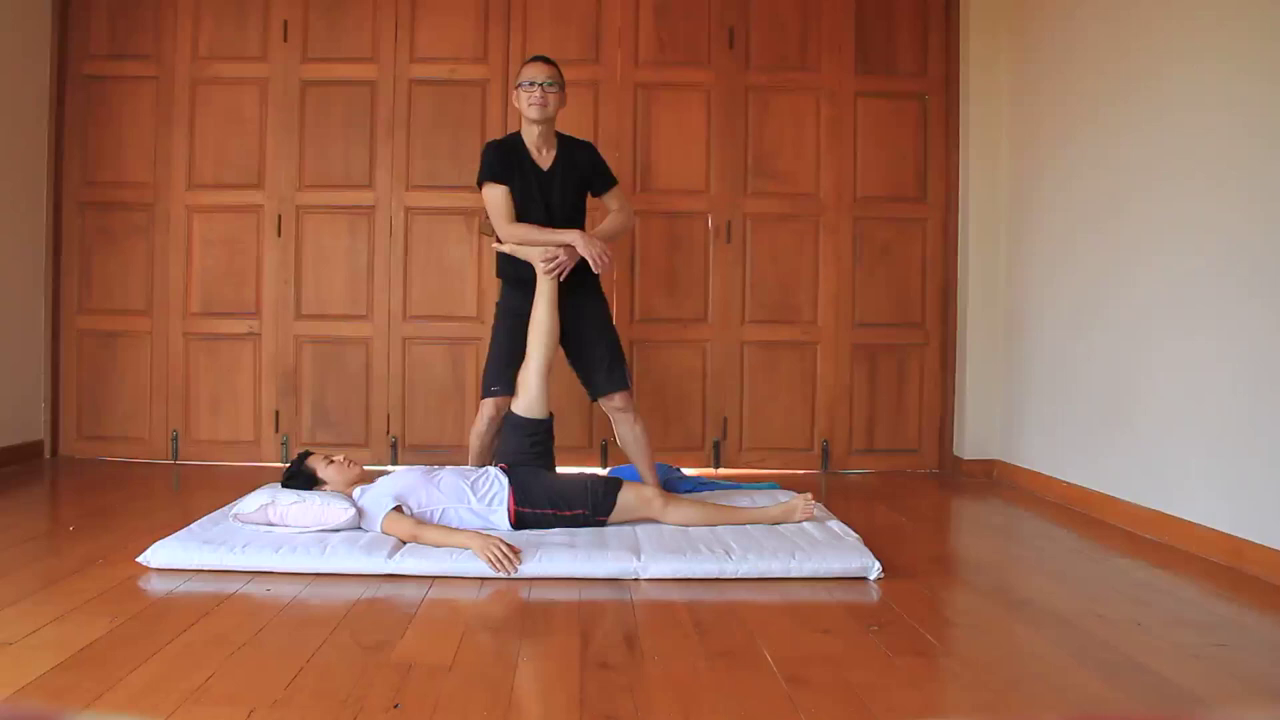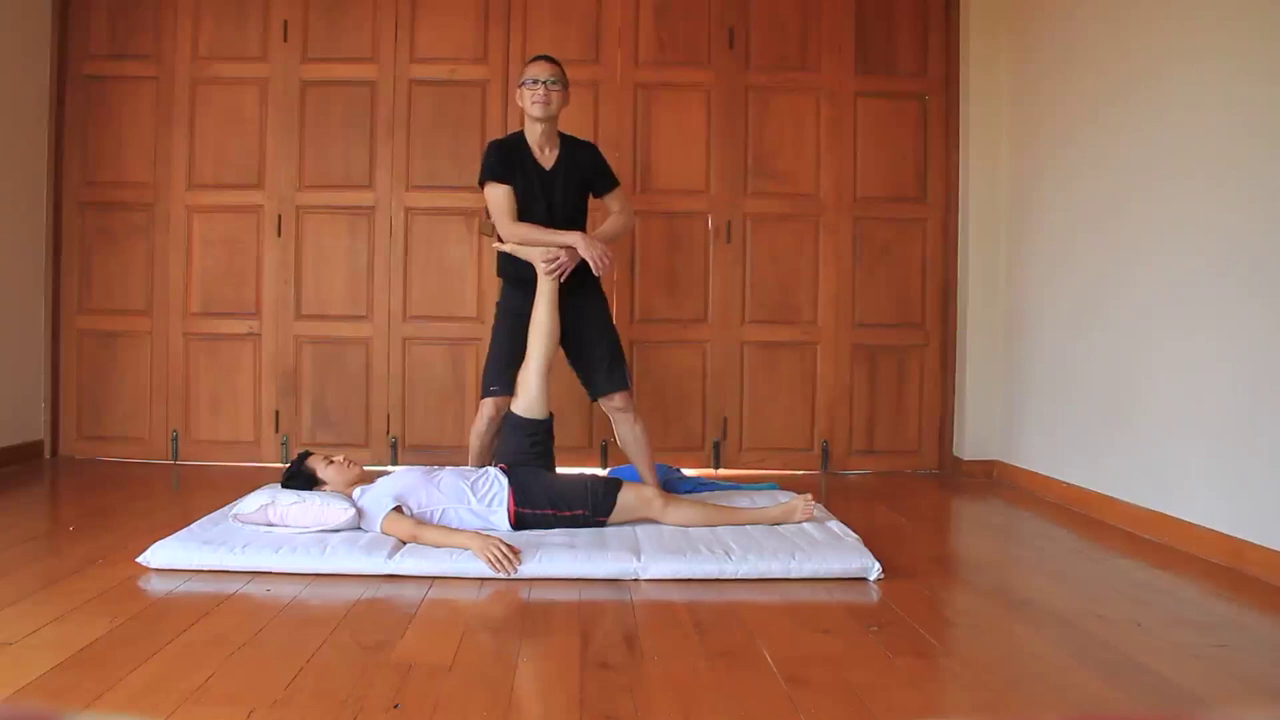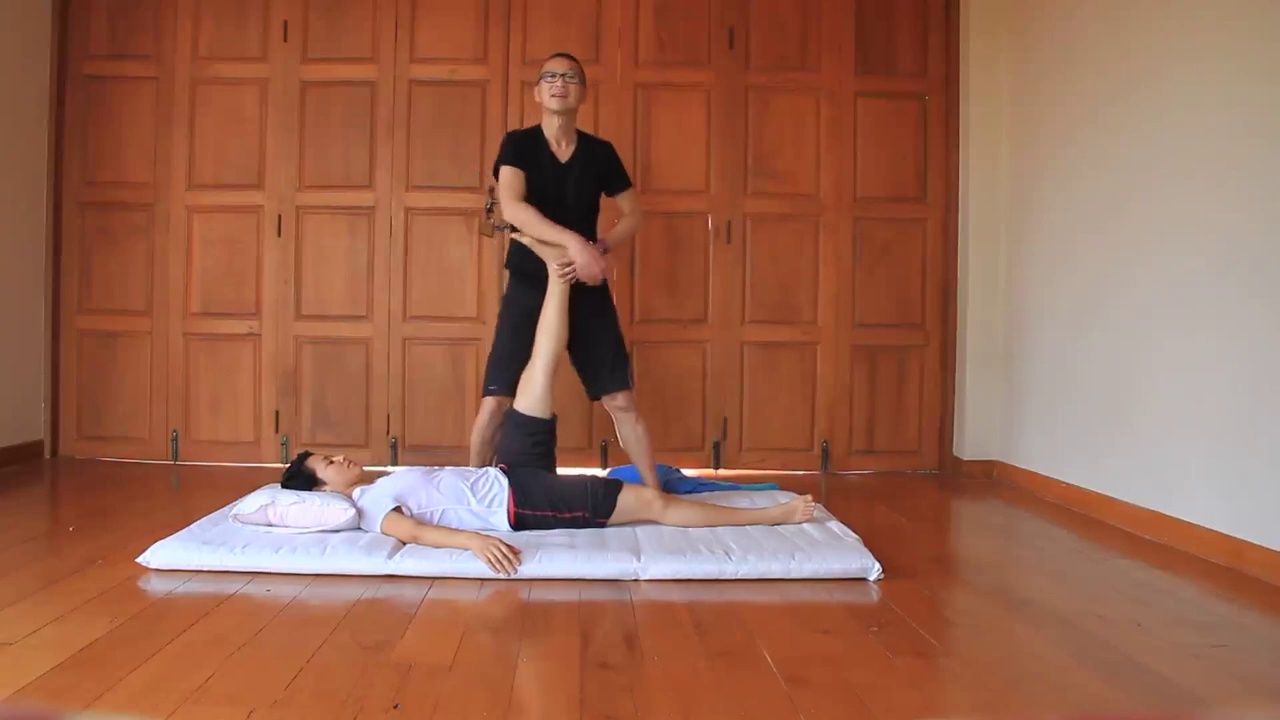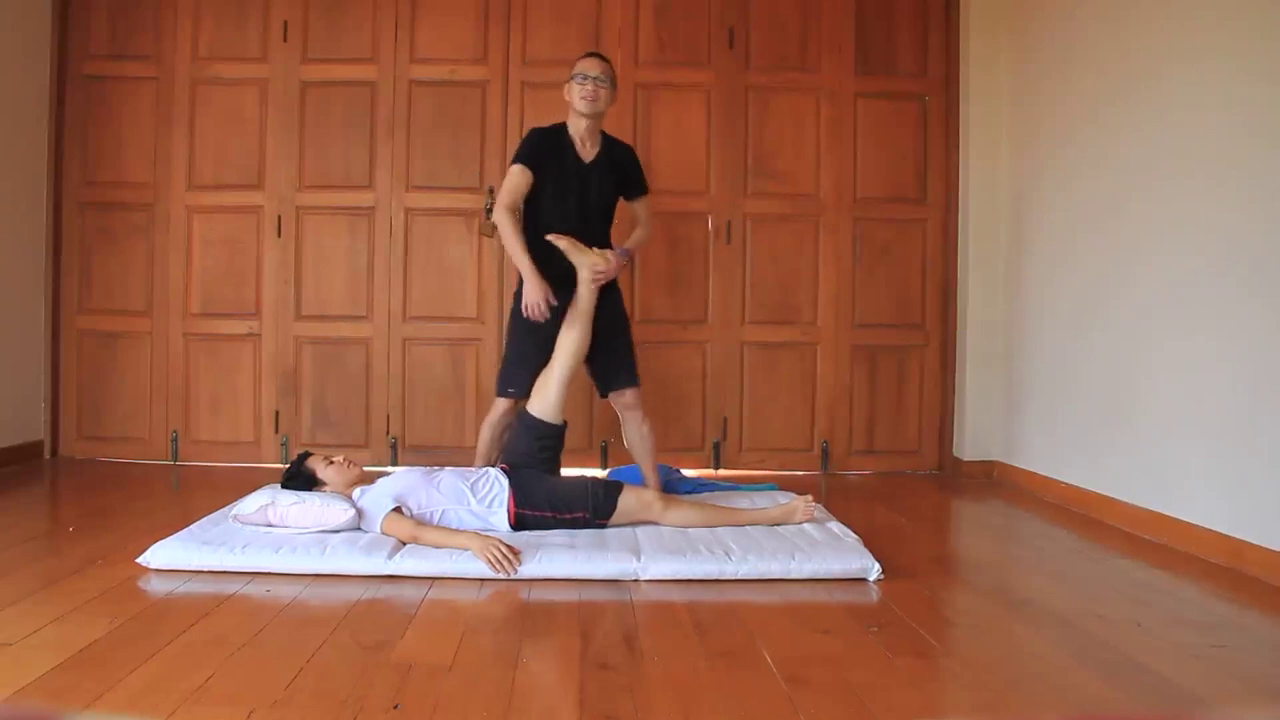
dt=0.3s
person 1, frame 1
left shoulder: (386, 483)
right shoulder: (369, 505)
right elbow: (414, 530)
right wrist: (473, 538)
left hip: (510, 477)
right hip: (517, 505)
left knee: (533, 376)
right knee: (651, 500)
right ankle: (771, 514)
person 1, frame 2
left shoulder: (384, 482)
right shoulder: (369, 505)
right elbow: (414, 531)
right wrist: (473, 538)
left hip: (510, 477)
right hip: (518, 505)
left knee: (533, 375)
right knee: (651, 501)
right ankle: (770, 514)
person 1, frame 3
left shoulder: (383, 483)
right shoulder: (369, 508)
right elbow: (415, 532)
right wrist: (472, 537)
left hip: (510, 479)
right hip: (517, 503)
left knee: (539, 373)
right knee: (652, 503)
right ankle: (771, 514)
person 1, frame 4
left shoulder: (384, 484)
right shoulder: (369, 506)
right elbow: (414, 532)
right wrist: (473, 538)
left hip: (511, 478)
right hip: (517, 506)
left knee: (555, 377)
right knee: (651, 504)
left ankle: (585, 281)
right ankle: (771, 515)
person 2, frame 1
left shoulder: (583, 154)
right shoulder: (498, 154)
left elbow: (623, 214)
right elbow: (506, 229)
left wrist: (578, 249)
right wrist: (575, 235)
left hip: (580, 292)
right hip: (521, 294)
left knee: (619, 401)
right knee: (493, 407)
left ankle: (656, 493)
person 2, frame 2
left shoulder: (585, 154)
right shoulder: (501, 153)
left elbow: (623, 215)
right elbow: (508, 228)
left wrist: (579, 250)
right wrist: (577, 237)
left hip: (581, 293)
right hip: (521, 294)
left knee: (619, 401)
right knee: (493, 407)
left ankle: (657, 493)
person 2, frame 3
left shoulder: (601, 153)
right shoulder: (518, 145)
left elbow: (632, 217)
right elbow: (512, 208)
left wrist: (597, 250)
right wrist: (573, 241)
left hip: (588, 292)
right hip: (529, 289)
left knee: (621, 401)
right knee: (495, 402)
left ankle: (656, 494)
person 2, frame 4
left shoulder: (622, 156)
right shoulder: (540, 142)
left elbow: (644, 222)
right elbow: (504, 211)
left wrist: (623, 256)
right wrist: (531, 275)
left hip: (600, 291)
right hip: (542, 290)
left knee: (629, 400)
right knee: (508, 402)
left ankle: (657, 496)
